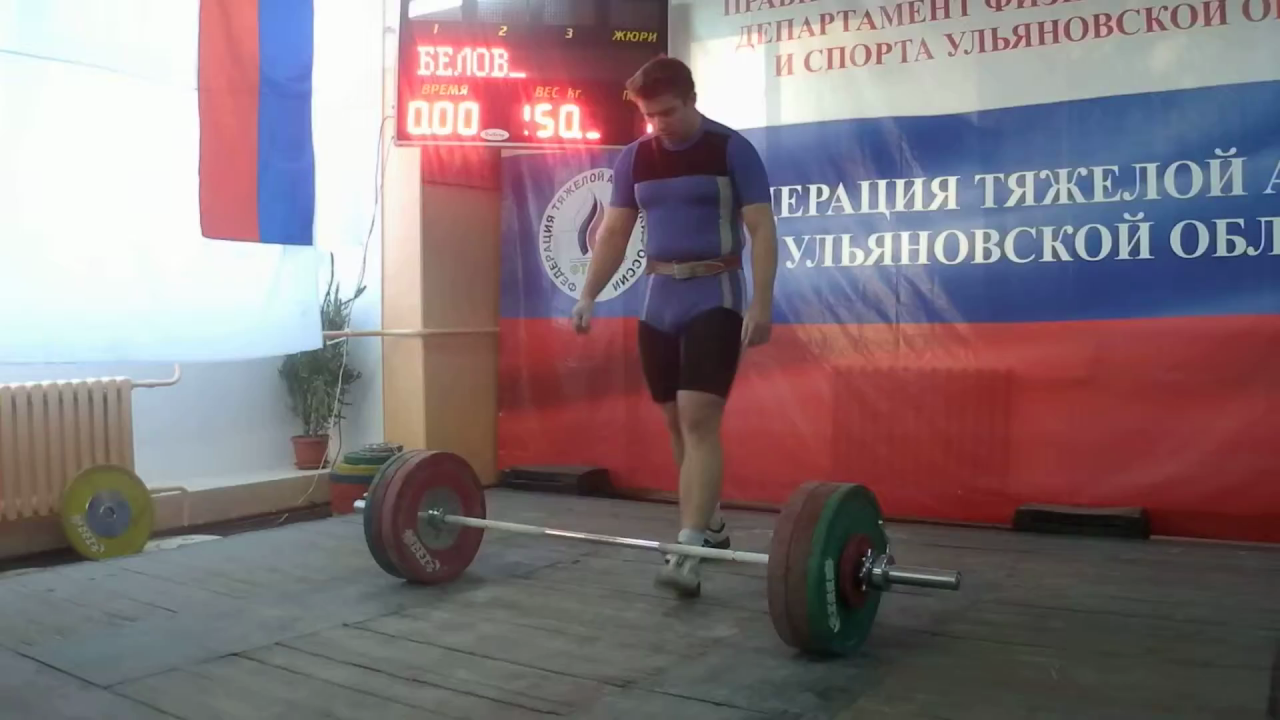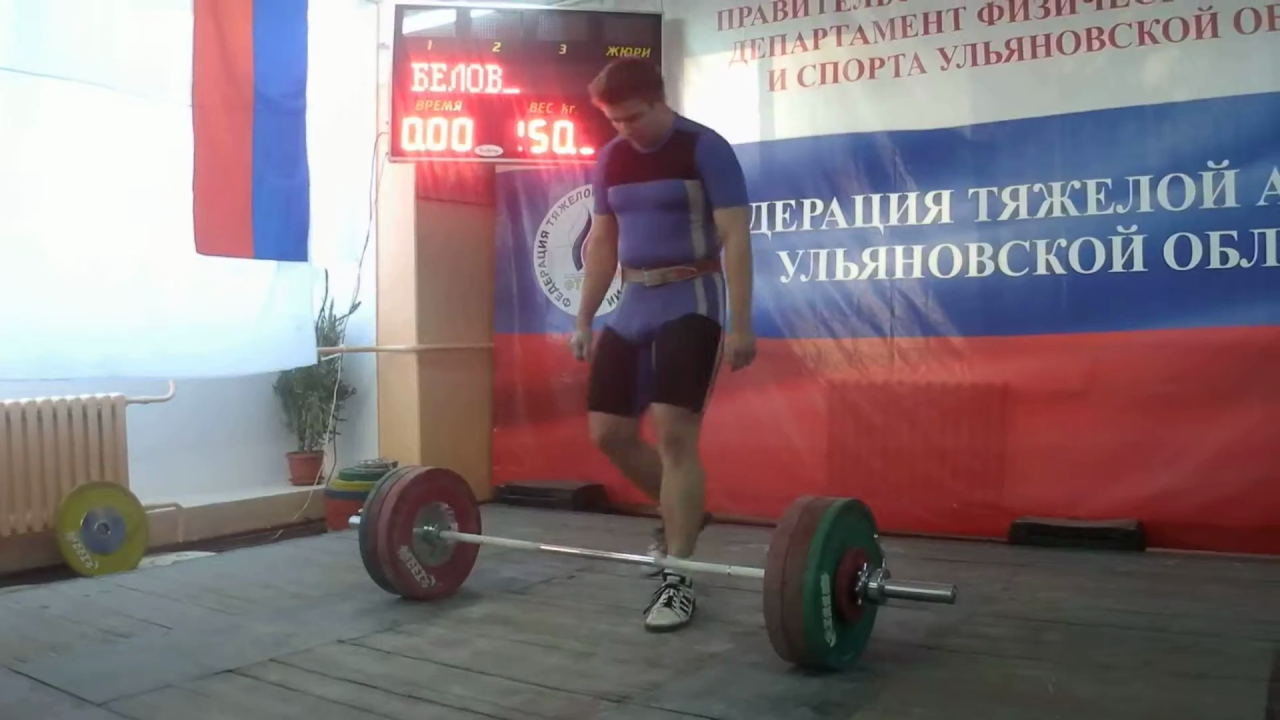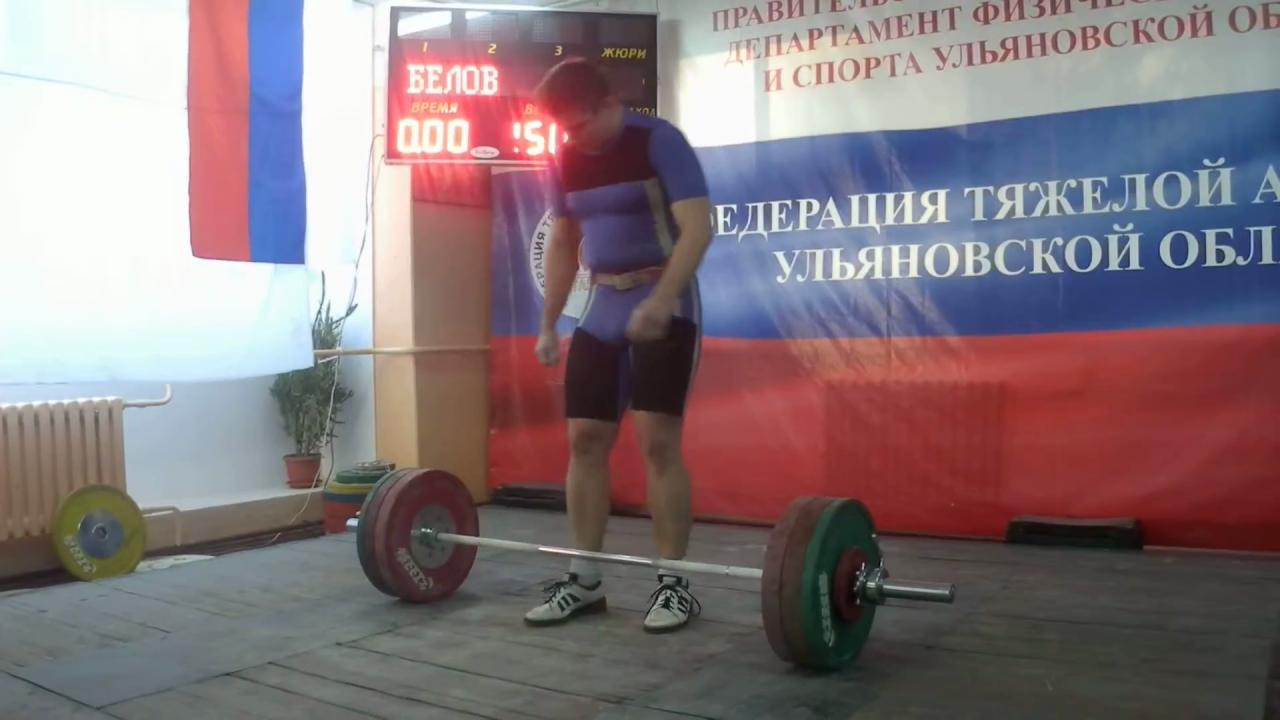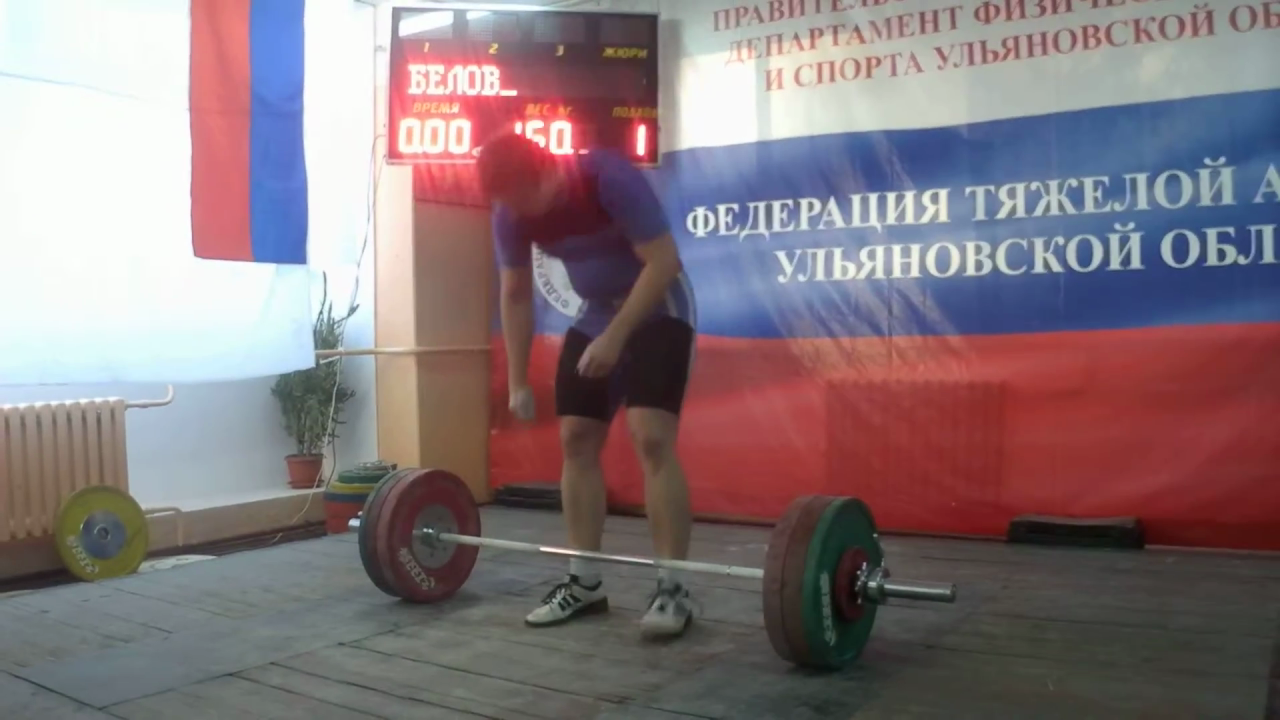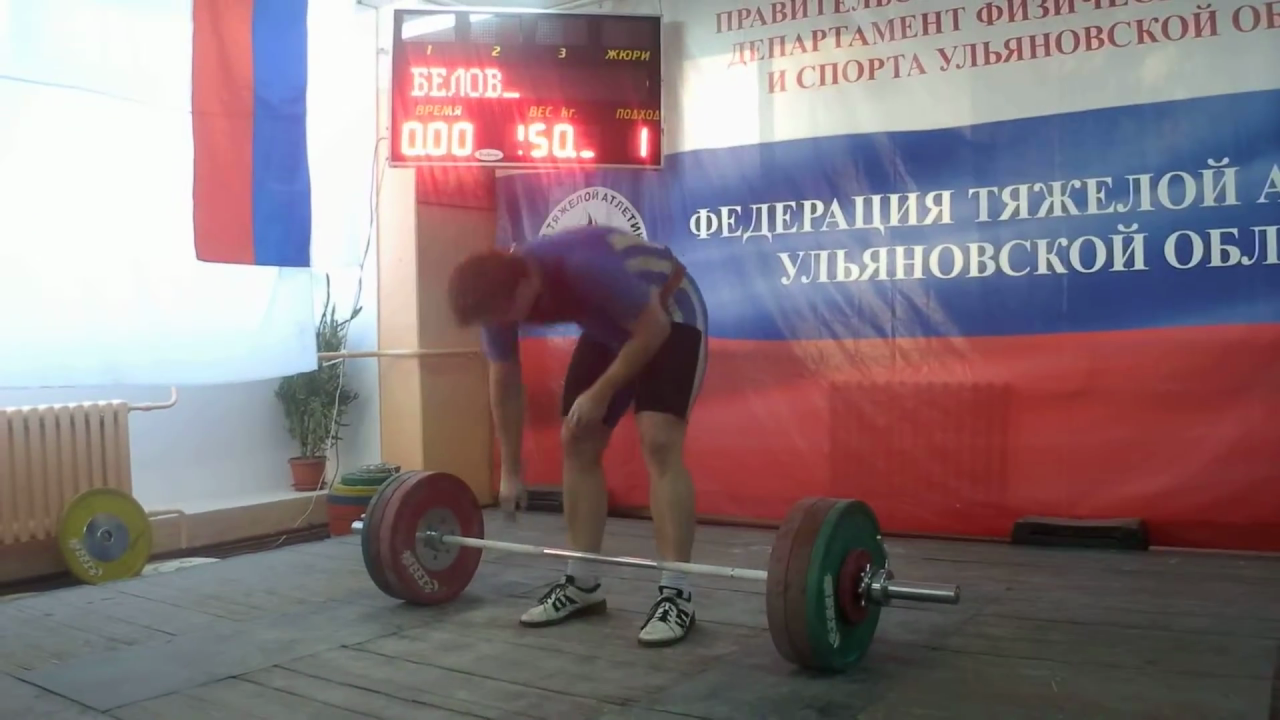
dt=0.3s
person 1, frame 1
left shoulder: (732, 150)
right shoulder: (634, 159)
left elbow: (761, 230)
right elbow: (614, 231)
left wrist: (761, 302)
right wrist: (587, 295)
left hip: (714, 295)
right hip: (658, 297)
left knee: (699, 416)
right knee: (676, 421)
left ankle: (687, 551)
right ankle: (710, 524)
person 1, frame 2
left shoulder: (705, 149)
right shoulder: (611, 160)
left elbow: (735, 238)
right elbow: (602, 243)
left wrist: (740, 323)
right wrist: (583, 319)
left hip: (690, 302)
right hip: (631, 304)
left knee: (674, 434)
right knee: (607, 432)
left ankle: (678, 578)
right ankle: (676, 514)
person 1, frame 3
left shoulder: (659, 141)
right shoulder: (565, 161)
left elbow: (699, 226)
right elbow: (563, 246)
left wrist: (661, 300)
right wrist: (548, 325)
left hip: (664, 305)
right hip: (601, 309)
left knee: (658, 443)
right knee: (585, 440)
left ankle: (673, 582)
right ankle: (584, 579)
person 1, frame 4
left shoulder: (610, 180)
right shoulder: (511, 214)
left elbow: (663, 262)
right elbow: (515, 296)
left wrist: (614, 337)
right wrist: (518, 382)
left hip: (657, 312)
right hip: (595, 312)
left knee: (651, 438)
right knee: (576, 440)
left ankle: (673, 585)
right ankle: (584, 580)
person 1, frame 5
left shoulder: (584, 267)
right shoulder: (499, 297)
left elbow: (653, 327)
right elbow: (505, 383)
left wrist: (600, 394)
right wrist: (510, 470)
left hip: (669, 317)
right hip: (609, 326)
left knee: (658, 440)
right knee: (578, 441)
left ankle: (677, 593)
right ankle: (582, 583)
